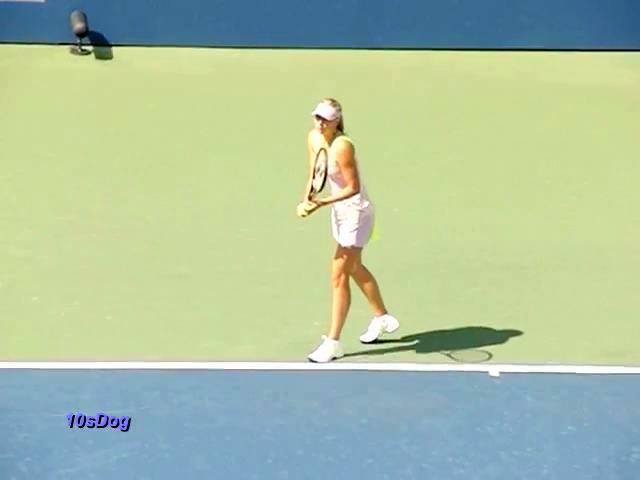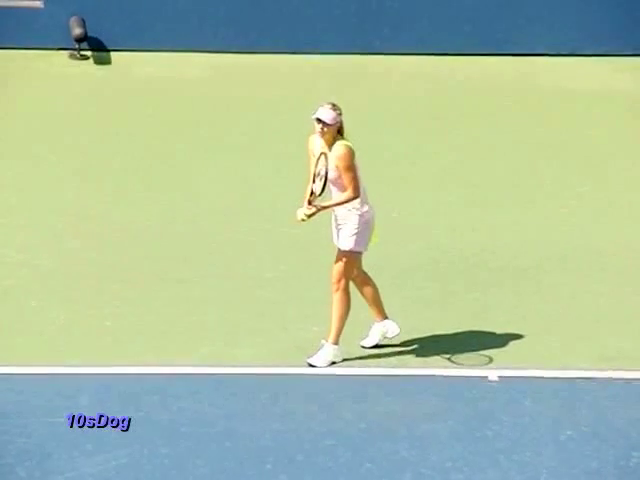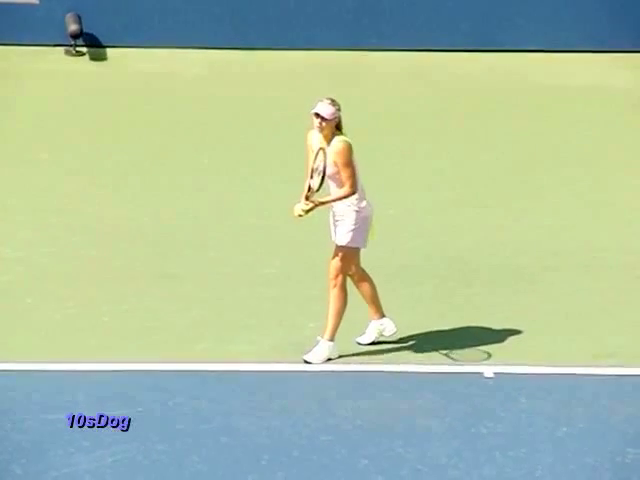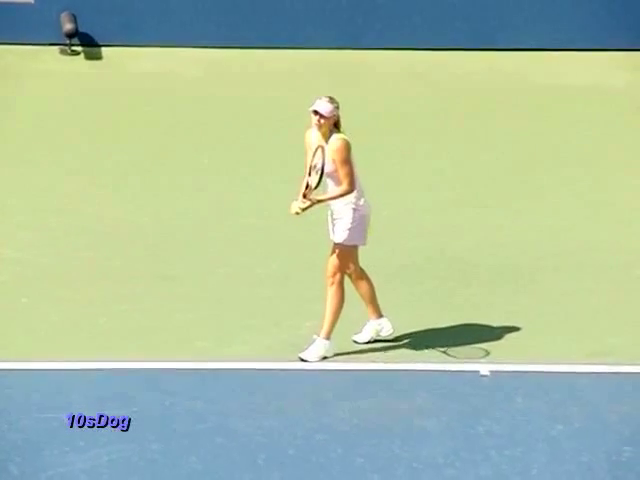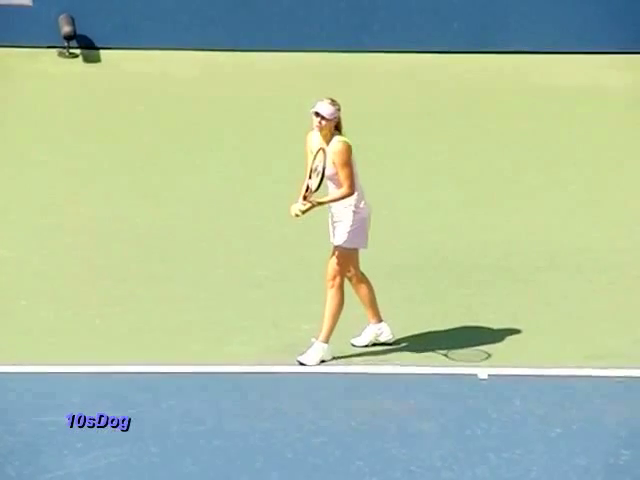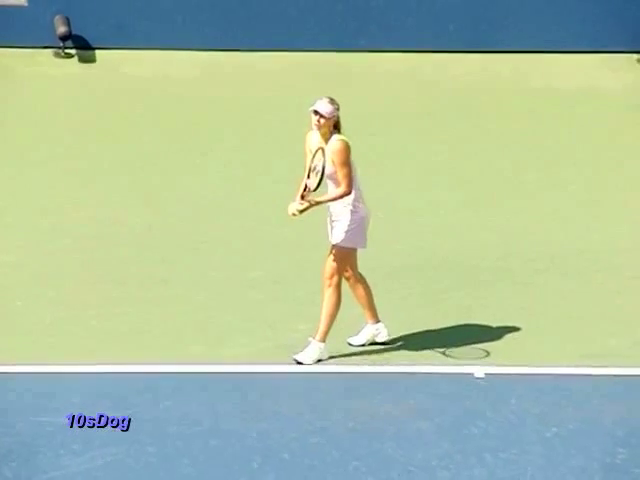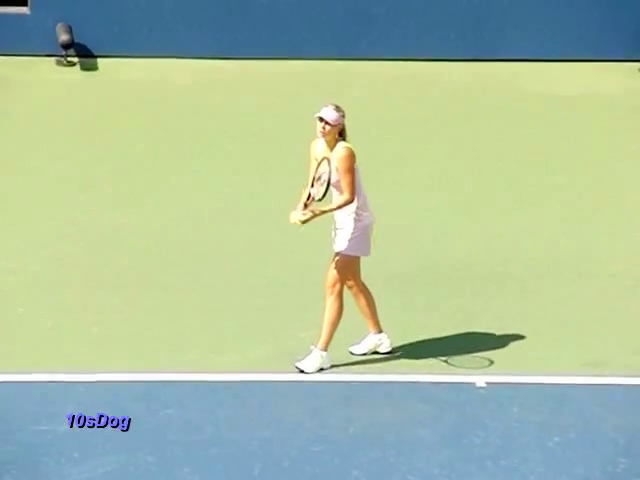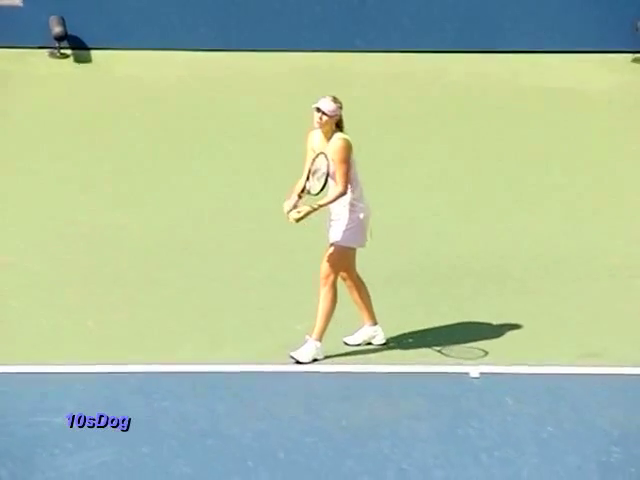
dt=0.4s
person 1, frame 1
left shoulder: (342, 147)
right shoulder: (313, 137)
left elbow: (353, 187)
right elbow: (314, 175)
left wrist: (321, 203)
right wrist: (306, 200)
left hip: (356, 212)
right hip: (339, 211)
left knee: (338, 276)
right knee: (355, 268)
left ankle: (333, 342)
right ankle: (382, 318)
person 1, frame 2
left shoulder: (342, 151)
right shoulder: (313, 142)
left elbow: (353, 192)
right elbow: (314, 179)
left wrist: (321, 208)
right wrist: (306, 204)
left hip: (355, 216)
right hip: (339, 215)
left knee: (338, 280)
right knee: (355, 273)
left ankle: (332, 347)
right ankle: (383, 323)
person 1, frame 3
left shoulder: (340, 146)
right shoulder: (312, 137)
left elbow: (351, 188)
left wrist: (318, 203)
right wrist: (303, 199)
left hip: (354, 212)
right hip: (338, 211)
left knee: (336, 276)
right knee: (353, 270)
left ankle: (328, 343)
right ankle: (380, 321)
person 1, frame 4
left shoulder: (338, 144)
right shoulder: (310, 136)
left elbow: (348, 186)
left wrist: (316, 201)
right wrist: (301, 197)
left hip: (352, 210)
right hip: (336, 210)
left knee: (333, 274)
right knee: (352, 269)
left ankle: (324, 341)
right ankle: (378, 322)
person 1, frame 5
left shoulder: (340, 146)
right shoulder: (311, 138)
left elbow: (348, 189)
left wrist: (316, 203)
right wrist: (301, 199)
left hip: (352, 213)
right hip: (337, 212)
left knee: (333, 277)
right knee: (352, 272)
left ankle: (322, 345)
right ankle: (378, 326)
person 1, frame 6
left shoulder: (339, 145)
right shoulder: (311, 138)
left elbow: (346, 188)
left wrist: (314, 203)
right wrist: (299, 199)
left hip: (350, 213)
right hip: (336, 213)
left knee: (331, 277)
right knee: (350, 273)
left ankle: (319, 344)
right ankle: (375, 327)
person 1, frame 7
left shoulder: (343, 152)
right shoulder: (316, 146)
left elbow: (348, 196)
right elbow: (312, 184)
left wrist: (317, 213)
right wrist: (300, 207)
left hip: (354, 221)
right hip: (341, 221)
left knee: (333, 285)
right knee: (352, 282)
left ankle: (321, 353)
right ankle: (378, 337)
person 1, frame 8
left shoulder: (340, 143)
right shoulder: (313, 137)
left elbow: (342, 188)
right elbow: (307, 175)
left wrist: (312, 209)
right wrist: (293, 198)
left hip: (351, 213)
right hip: (338, 212)
left knee: (327, 276)
right knee: (347, 273)
left ankle: (315, 344)
right ankle: (372, 328)
